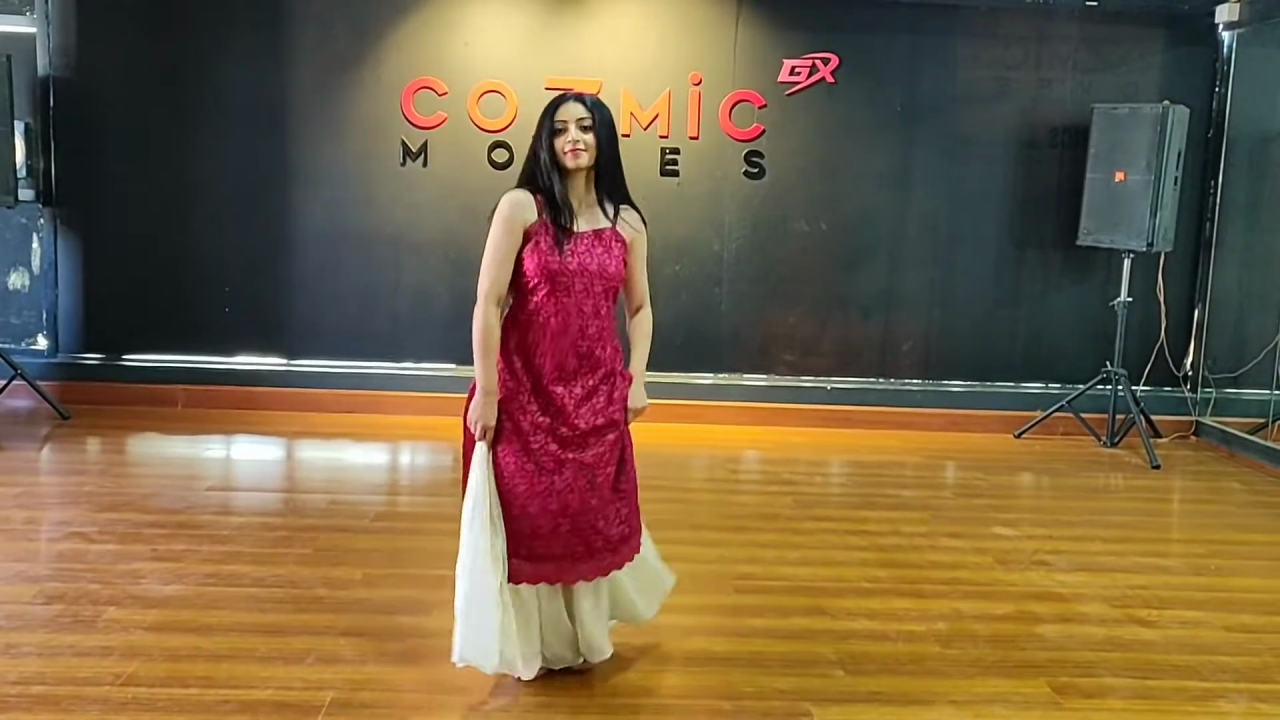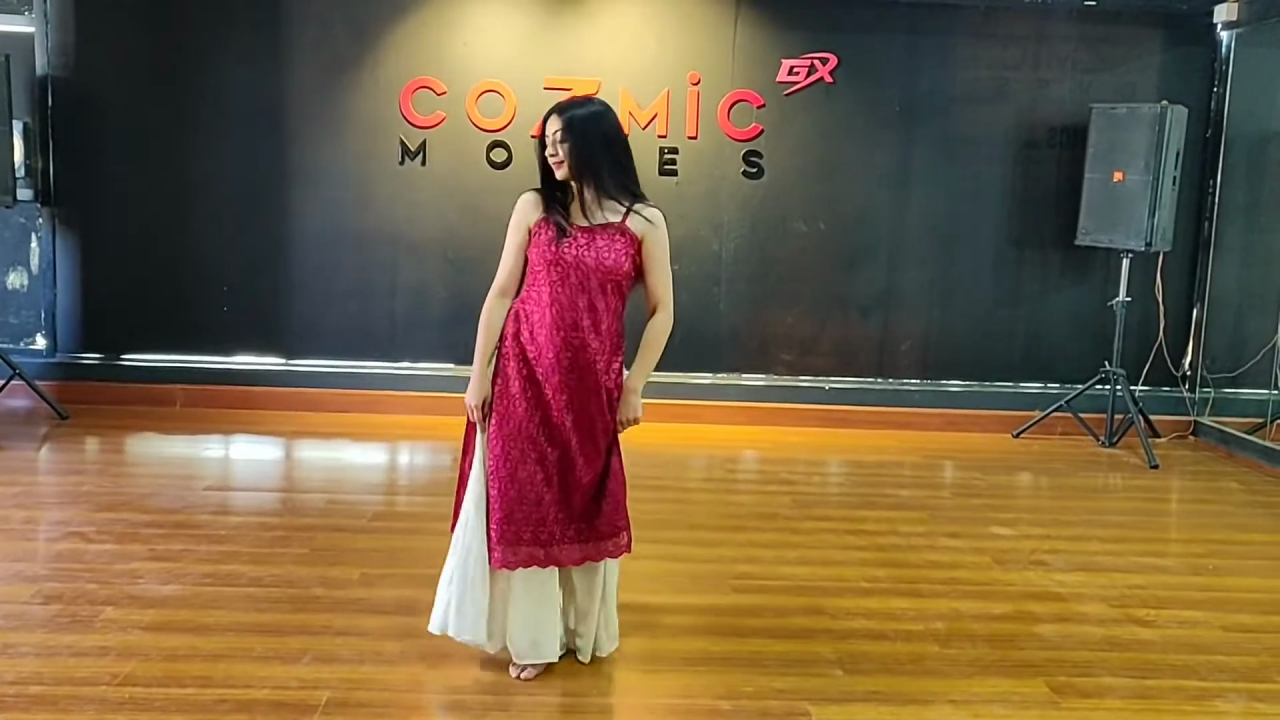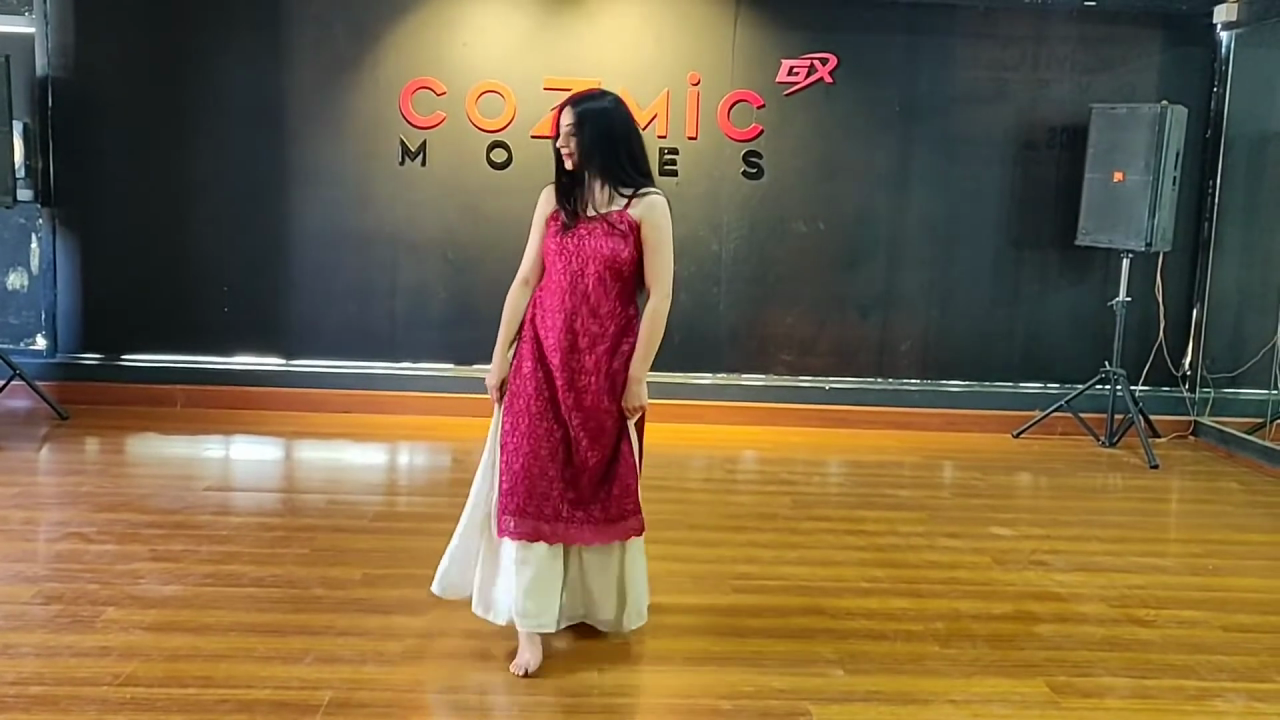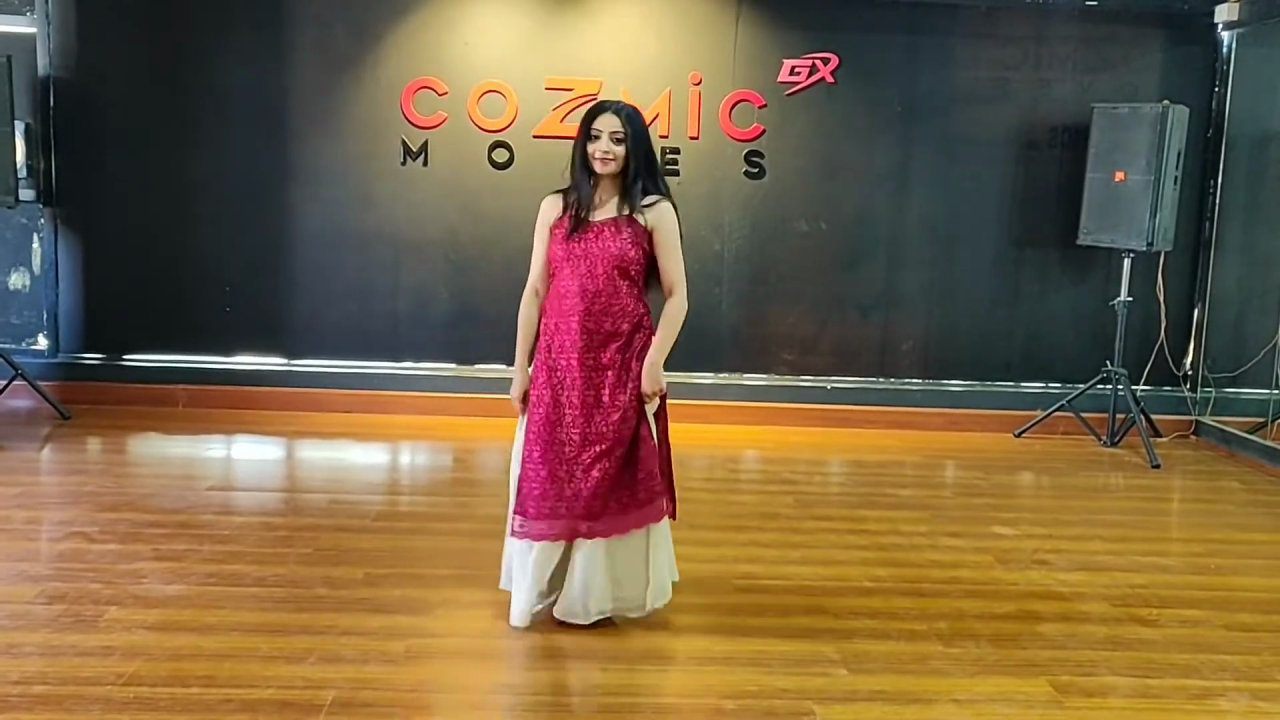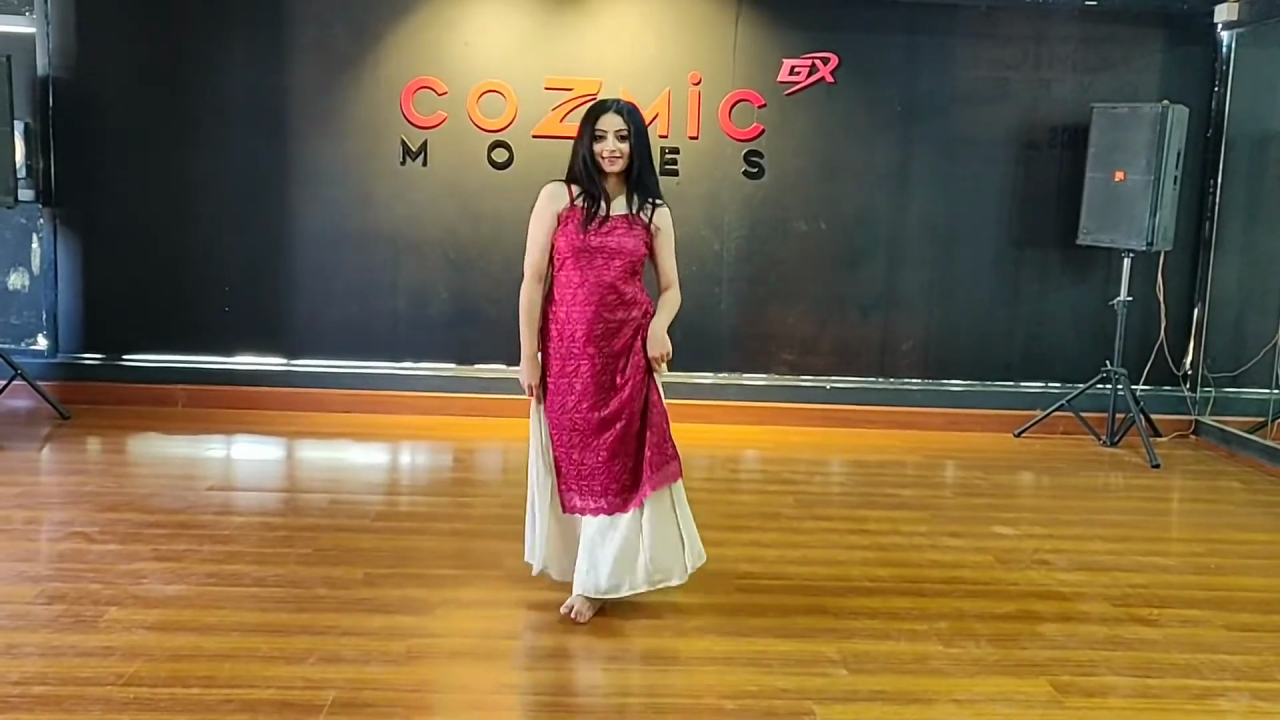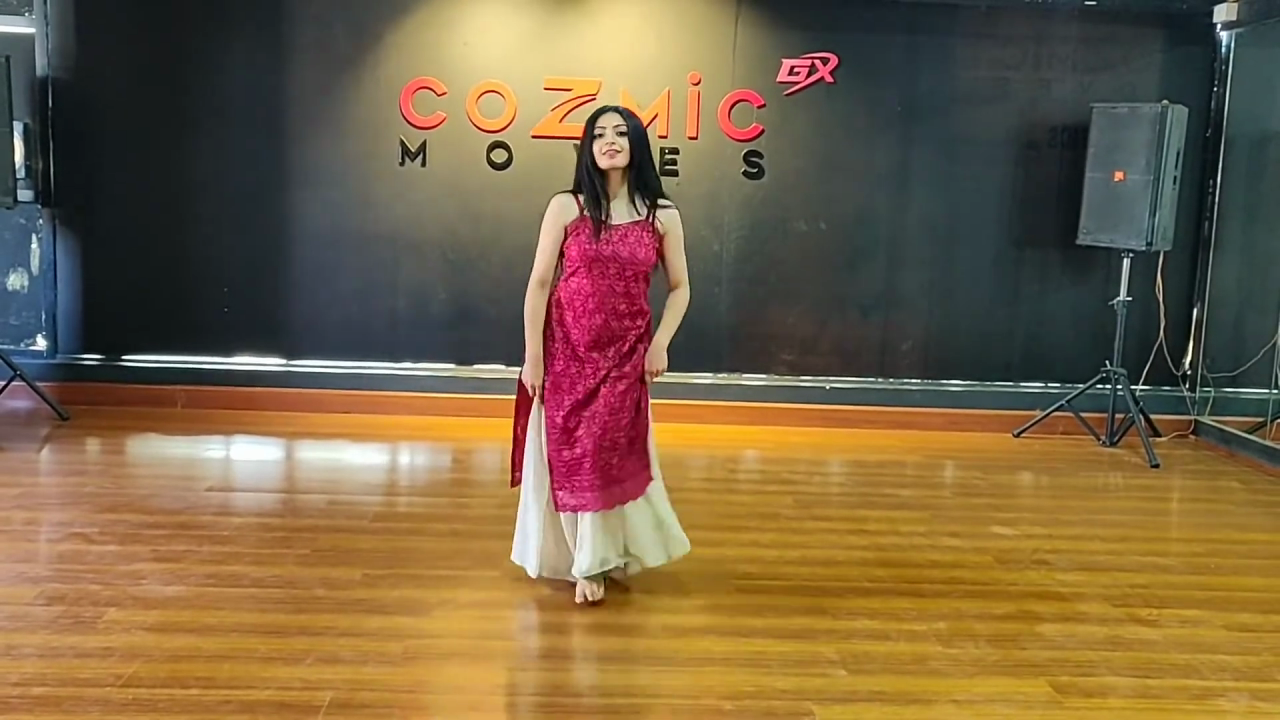
dt=0.4s
person 1, frame 1
left shoulder: (626, 222)
right shoulder: (521, 207)
left elbow: (640, 308)
right elbow: (488, 304)
left wrist: (637, 379)
right wrist: (485, 392)
left hip: (599, 395)
right hip: (527, 391)
left knee: (601, 517)
right knee: (531, 519)
left ankle: (587, 634)
right ankle: (540, 644)
person 1, frame 2
left shoulder: (643, 220)
right shoulder: (534, 207)
left elbow: (662, 311)
right elbow: (501, 293)
left wrist: (634, 389)
right wrist: (480, 374)
left hip: (594, 384)
right hip: (524, 377)
left knee: (589, 508)
right knee: (523, 506)
left ankle: (584, 626)
right ankle: (533, 640)
person 1, frame 3
left shoulder: (646, 206)
right shoulder: (553, 200)
left elbow: (659, 299)
right elbow: (526, 282)
left wrist: (637, 379)
right wrist: (501, 357)
left hip: (605, 367)
right hip: (542, 363)
left knee: (601, 490)
right knee: (531, 487)
left ankle: (596, 604)
right ankle: (534, 622)
person 1, frame 4
left shoulder: (654, 211)
right shoulder: (555, 208)
left elbow: (676, 295)
right elbow: (535, 291)
left wrist: (654, 361)
right wrist: (521, 367)
left hip: (621, 364)
right hip: (559, 363)
left knee: (614, 479)
right knee: (548, 477)
left ankle: (590, 592)
right ankle: (542, 584)
person 1, frame 5
left shoulder: (654, 212)
right shoulder: (557, 197)
left elbow: (670, 288)
right elbow: (532, 279)
left wrist: (659, 328)
right wrist: (528, 354)
left hip: (627, 353)
right hip: (567, 351)
left knee: (619, 463)
right knee: (570, 458)
left ankle: (595, 580)
right ankle: (576, 563)
person 1, frame 6
left shoulder: (662, 215)
right shoulder: (566, 207)
left elbow: (679, 287)
right elbow: (539, 284)
left wrist: (660, 344)
right wrist: (533, 356)
left hip: (626, 354)
right hip: (567, 351)
left knee: (610, 457)
right knee: (566, 456)
left ankle: (597, 563)
right ankle: (582, 557)
